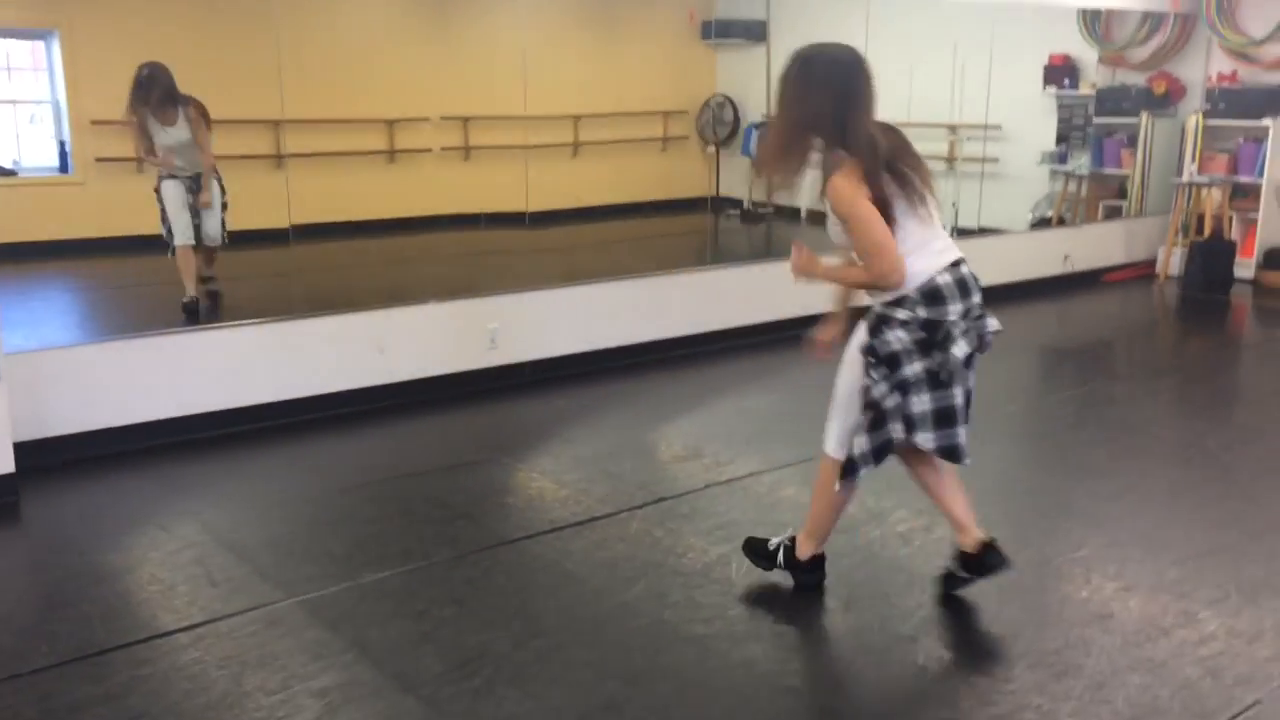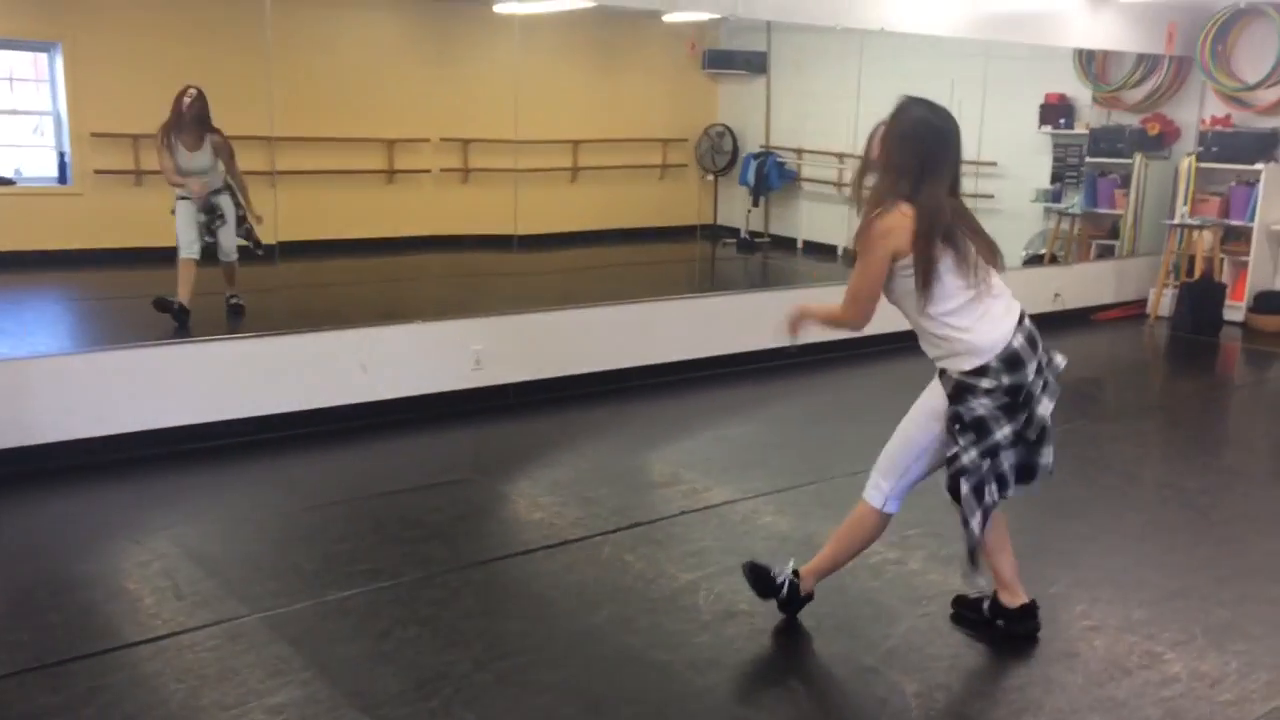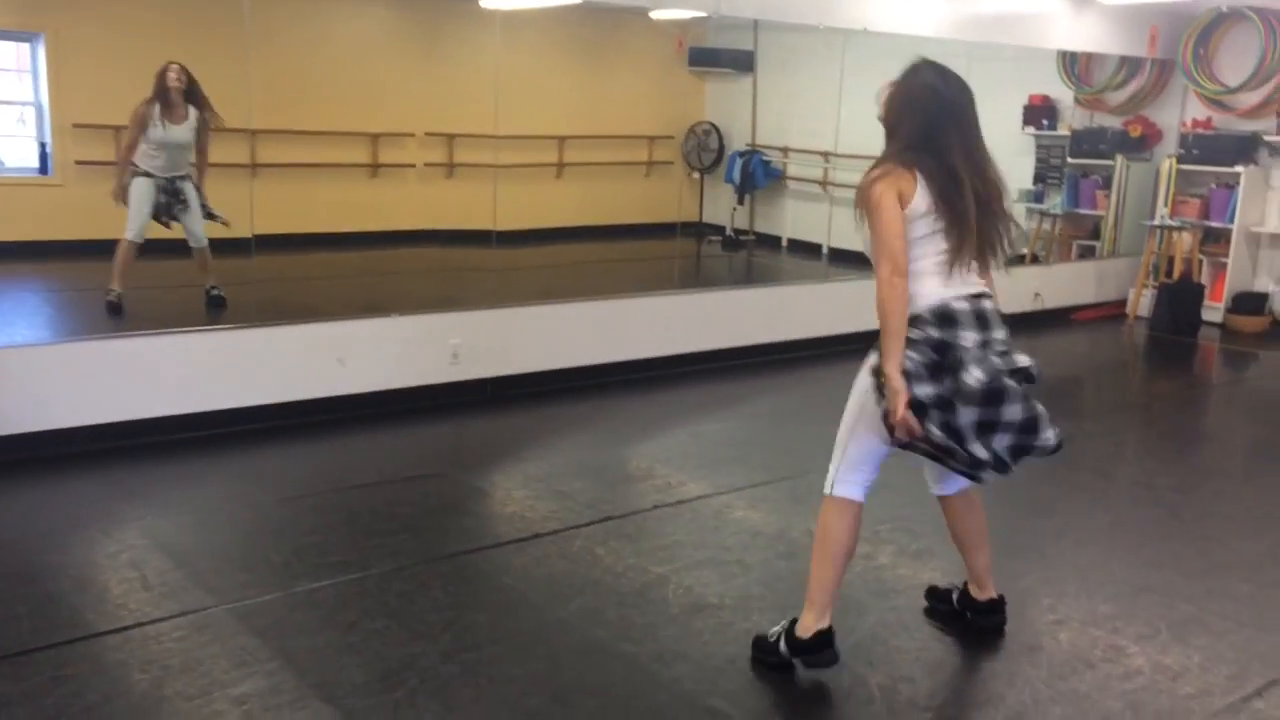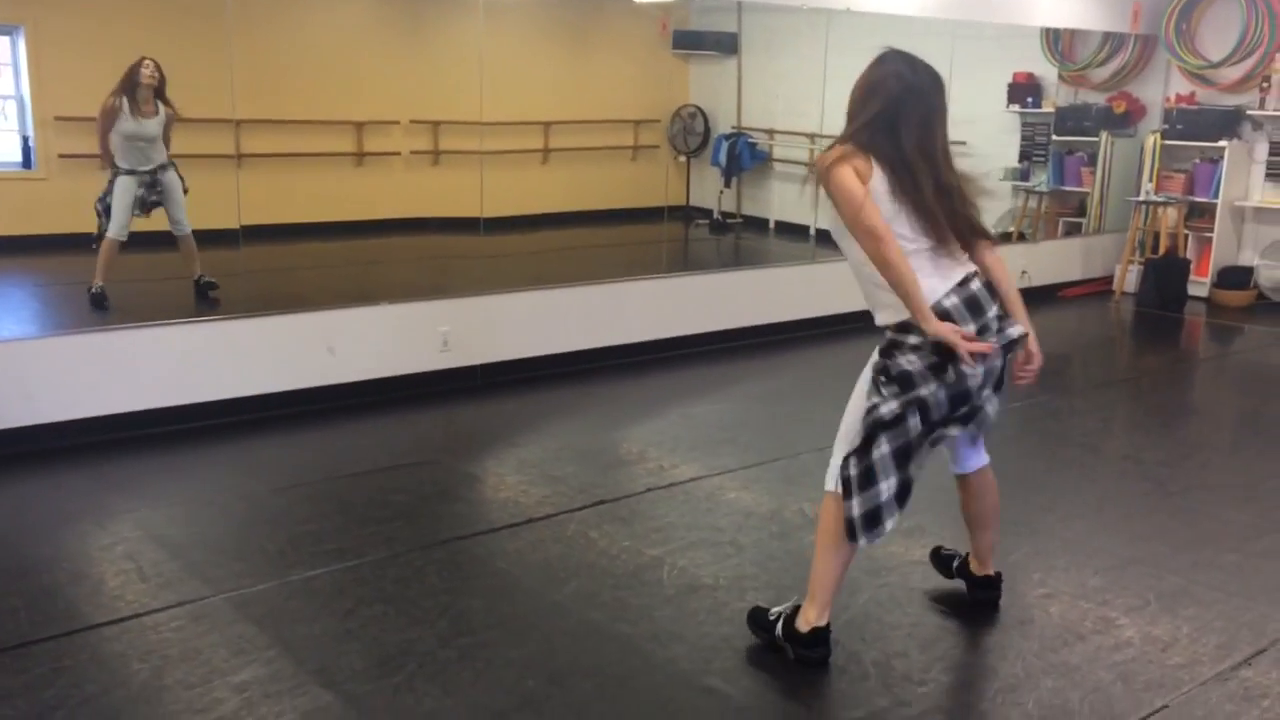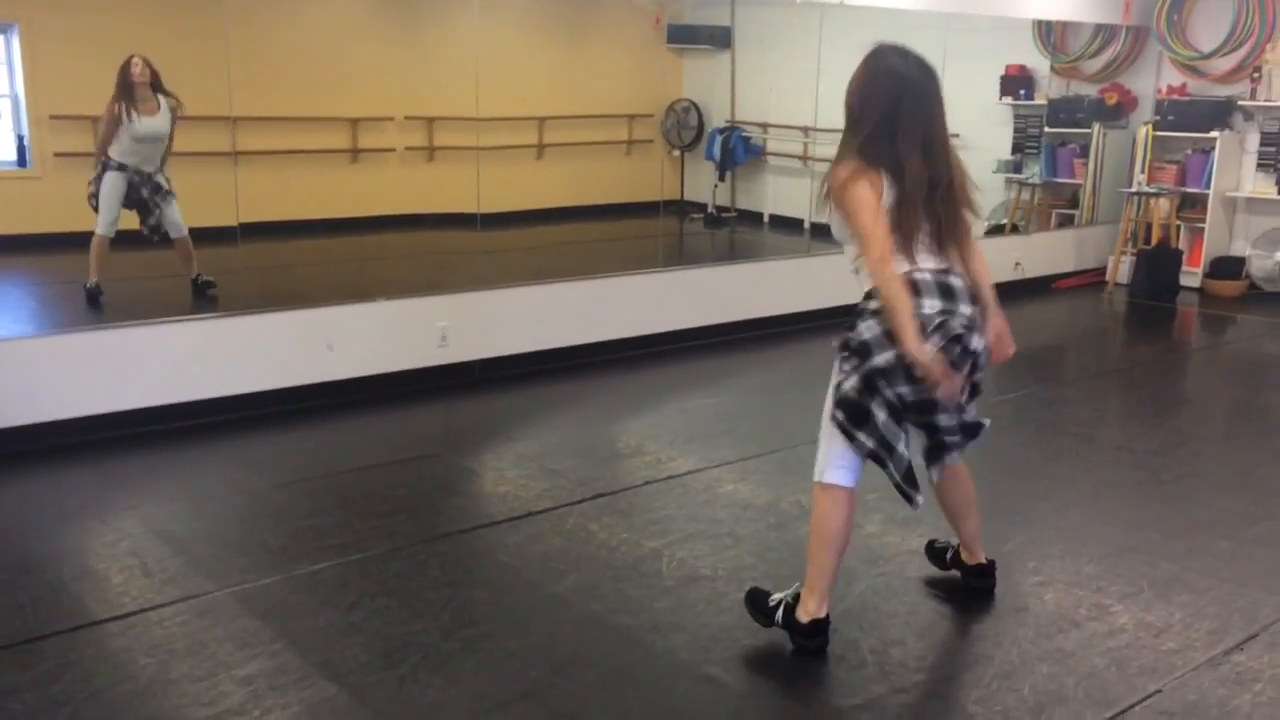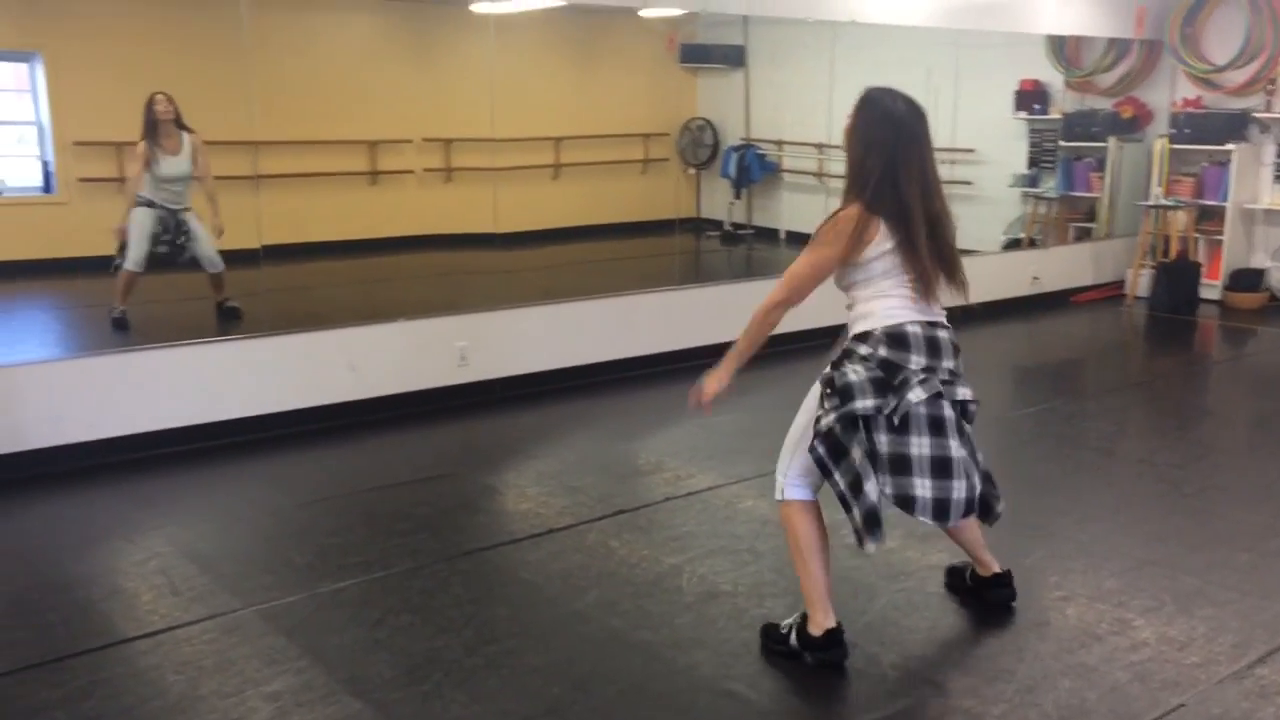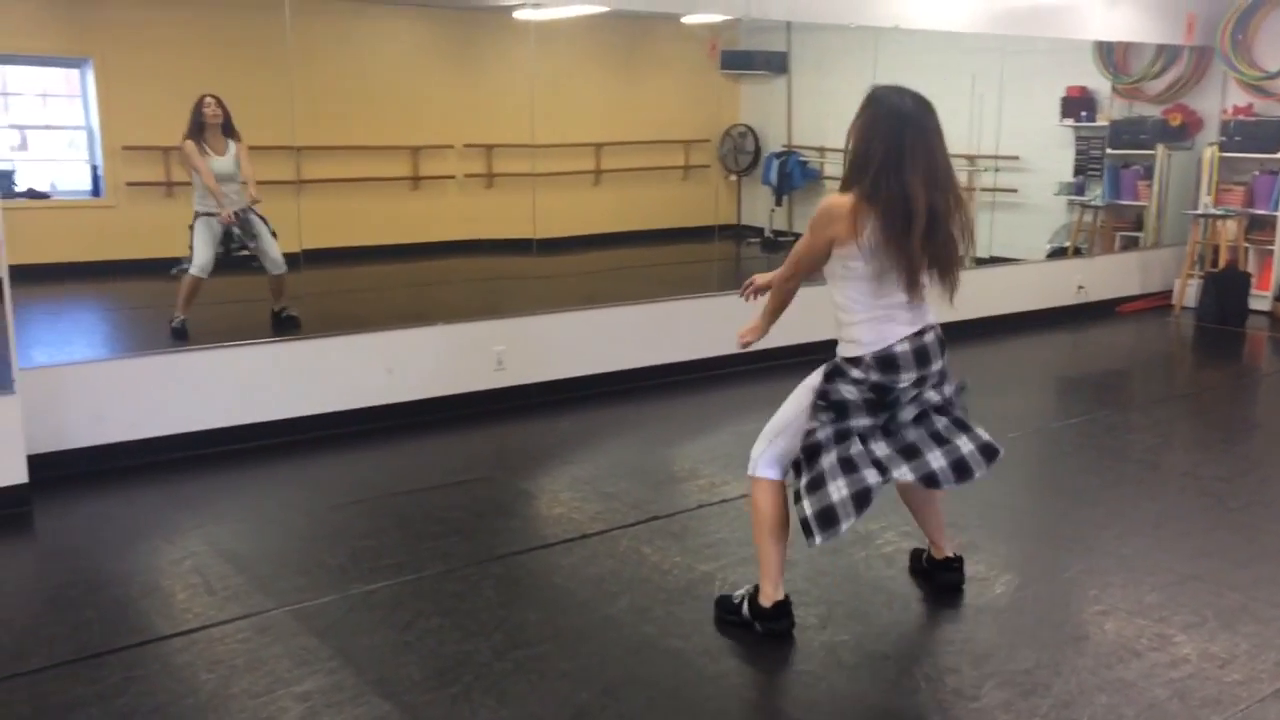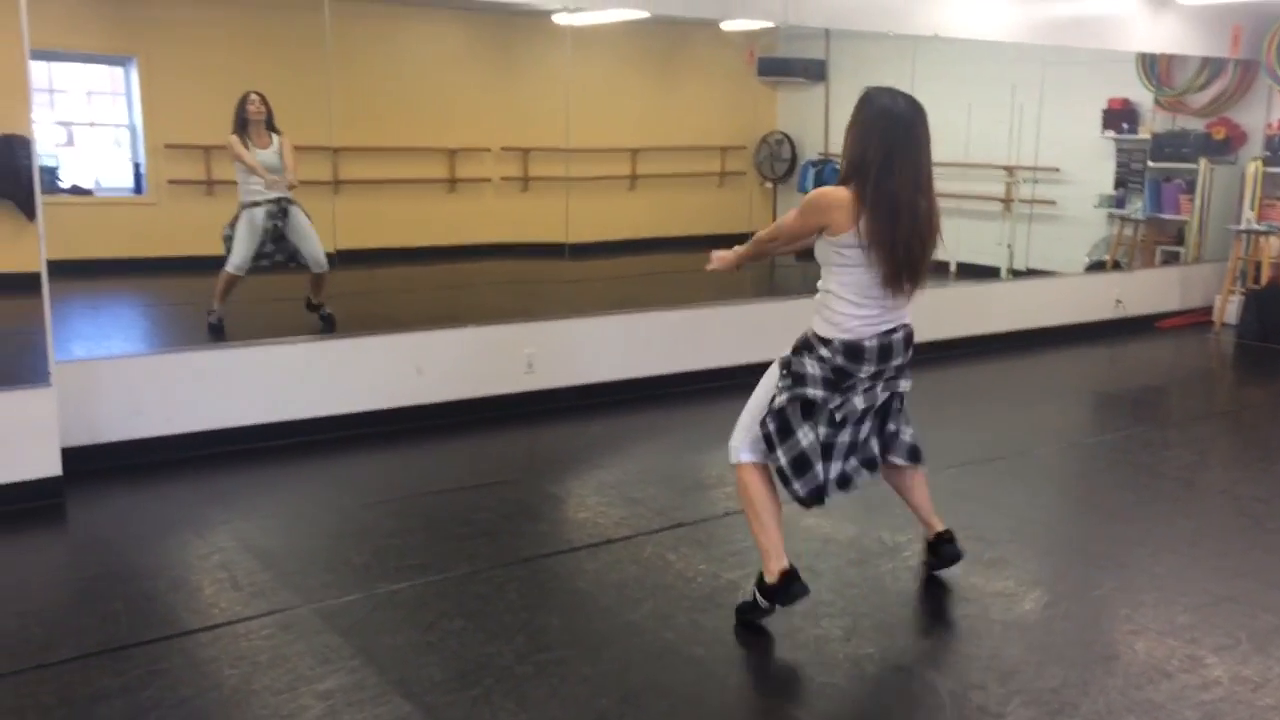
dt=0.3s
person 1, frame 1
left shoulder: (844, 179)
right shoulder: (882, 145)
left elbow: (888, 272)
left wrist: (818, 270)
right wrist: (840, 316)
left hip: (911, 313)
right hip: (955, 293)
left knee: (846, 443)
right knee: (907, 435)
left ankle: (804, 556)
right ankle: (974, 543)
person 1, frame 2
left shoulder: (888, 222)
right shoulder: (945, 209)
left elbow: (853, 317)
left wrist: (809, 311)
left hip: (978, 376)
right hip: (1019, 350)
left knee: (885, 487)
right knee: (971, 480)
left ankle: (801, 583)
right ankle: (1014, 604)
person 1, frame 3
left shoulder: (887, 180)
right shoulder: (964, 180)
left elbow: (892, 277)
left wrist: (892, 373)
left hip: (924, 336)
right hip: (981, 332)
left knee: (847, 480)
right knee: (951, 475)
left ankle: (811, 630)
right ankle: (983, 598)
person 1, frame 4
left shoulder: (842, 161)
right shoulder: (928, 167)
left elbow: (878, 241)
right elbow: (980, 246)
left wrist: (931, 327)
right wrist: (1021, 327)
left hip: (918, 336)
right hip: (978, 314)
left knee: (850, 473)
right knee: (969, 453)
left ankle: (810, 624)
right ankle: (983, 572)
person 1, frame 5
left shoulder: (853, 173)
right shoulder: (937, 163)
left elbow: (881, 256)
right elbow: (964, 244)
left wrist: (910, 343)
right wrist: (992, 315)
left hip: (895, 318)
right hip: (955, 312)
left knee: (836, 466)
right knee: (945, 444)
left ankle: (809, 613)
right ankle: (974, 559)
person 1, frame 6
left shoulder: (852, 221)
right shoulder: (925, 210)
left elbow: (780, 299)
left wrist: (724, 369)
left hip: (875, 358)
right hip: (938, 353)
left knee: (794, 485)
right knee: (929, 475)
left ankle: (819, 630)
right ankle: (991, 575)
person 1, frame 7
left shoulder: (840, 211)
right shoulder: (935, 208)
left elbow: (791, 276)
left wrist: (764, 321)
right wrist: (779, 279)
left hip: (862, 371)
right hip: (921, 358)
left knee: (767, 463)
right knee: (904, 455)
left ankle: (768, 600)
right ankle: (942, 559)
person 1, frame 8
left shoulder: (831, 202)
right shoulder: (917, 209)
left elbow: (775, 237)
left wrist: (734, 258)
right wrist: (759, 249)
left hip: (830, 357)
right hip: (891, 350)
left knee: (747, 448)
right knee: (884, 444)
left ankle: (777, 575)
right ankle: (939, 537)
person 2, frame 1
left shoulder: (189, 109)
right shoulder: (142, 117)
left elbow: (205, 150)
right elbow: (144, 156)
left wrist: (206, 189)
right wrist: (158, 162)
left hip: (203, 176)
right hip: (172, 179)
left knee: (212, 235)
right knee: (182, 236)
left ankle: (206, 276)
right ankle: (191, 296)
person 2, frame 2
left shoulder: (214, 139)
right shoulder: (166, 137)
left elbow: (234, 173)
right elbow: (170, 176)
left wrist: (249, 206)
right wrist: (189, 183)
left hip: (219, 194)
right hip: (187, 199)
left knee: (228, 250)
right knee: (188, 248)
left ankle: (232, 295)
right ankle: (181, 304)
person 2, frame 3
left shoulder: (198, 115)
right shoulder: (146, 111)
left elbow: (202, 154)
right elbow: (128, 147)
left wrist: (199, 186)
right wrist: (120, 183)
left hip: (180, 179)
right hip: (145, 176)
left knee: (197, 235)
right knee: (134, 232)
left ankle: (211, 287)
right ankle: (115, 290)
person 2, frame 4
left shoulder: (166, 112)
right shoulder: (115, 104)
right elbow: (103, 136)
right wrist: (110, 165)
left hip: (162, 170)
right hip: (127, 173)
left knee: (182, 226)
right knee: (117, 229)
left ankle: (199, 278)
right ankle: (97, 285)
person 2, frame 5
left shoulder: (170, 105)
right shoulder: (119, 108)
right elbow: (102, 142)
left wrist: (160, 168)
right wrist: (96, 179)
left hip: (151, 173)
right hip: (119, 170)
left knee: (177, 225)
right knee: (106, 224)
left ankle: (196, 278)
right ankle: (92, 283)
person 2, frame 6
left shoulder: (193, 141)
right shoulder: (145, 147)
left elbow: (205, 178)
right elbow: (133, 181)
left wrist: (216, 215)
right wrist: (127, 219)
left hip: (180, 210)
right hip: (148, 207)
left knee: (212, 259)
right knee: (135, 257)
left ankle: (223, 302)
right ankle: (118, 309)
person 2, frame 7
left shoulder: (237, 145)
right shoulder: (192, 146)
left elbow: (246, 170)
right elbow: (205, 175)
left wrist: (252, 189)
right wrist: (222, 206)
left hip: (242, 211)
right hip: (209, 215)
left knee: (276, 261)
right knee: (201, 265)
left ankle: (279, 310)
right ankle: (179, 317)
person 2, frame 8
left shoulder: (281, 140)
right shoulder: (236, 140)
left elbow: (289, 160)
right elbow: (248, 159)
left wrist: (291, 175)
right wrist: (266, 176)
left hip: (285, 205)
right hip: (254, 208)
left knee: (319, 259)
right knee: (238, 262)
left ankle: (317, 303)
right ankle: (216, 311)
